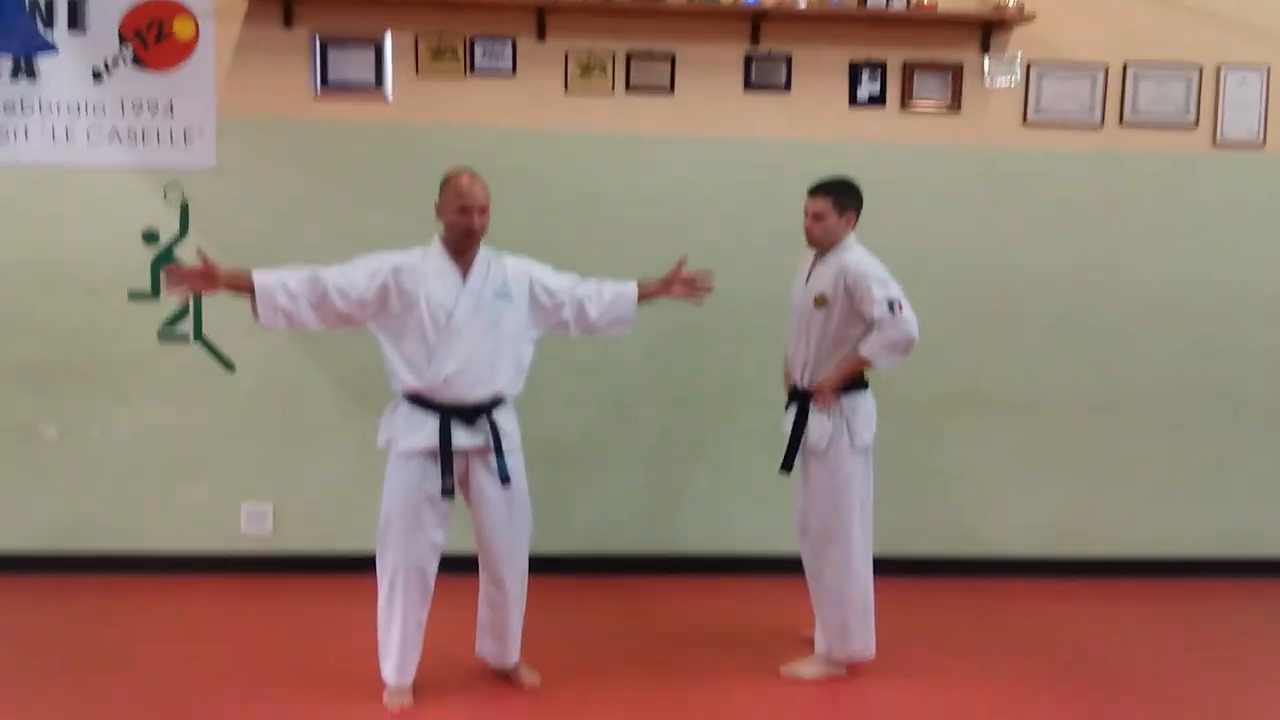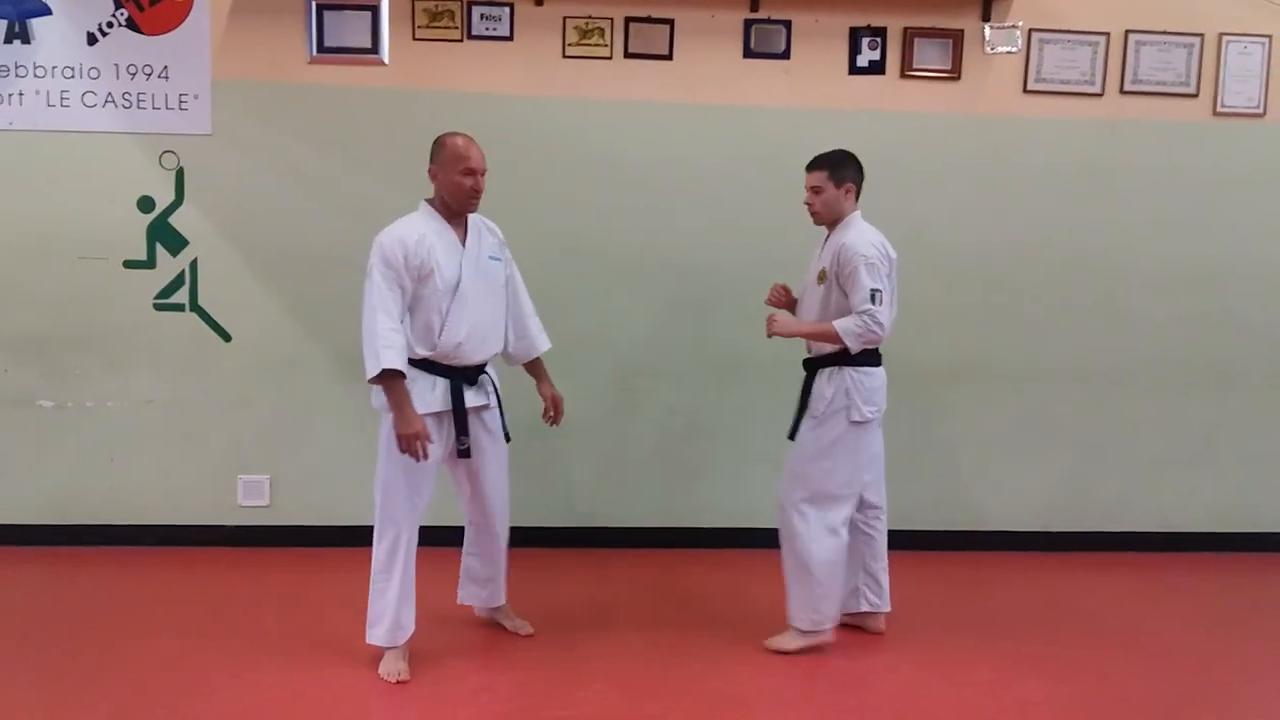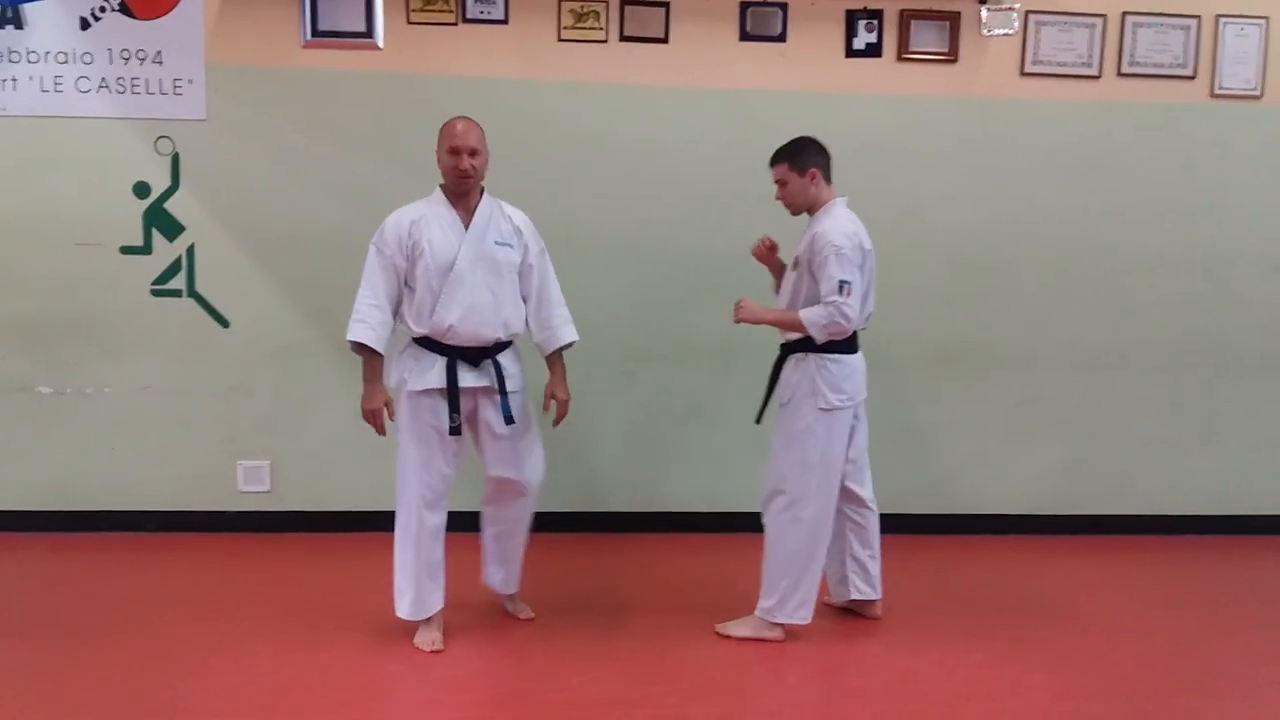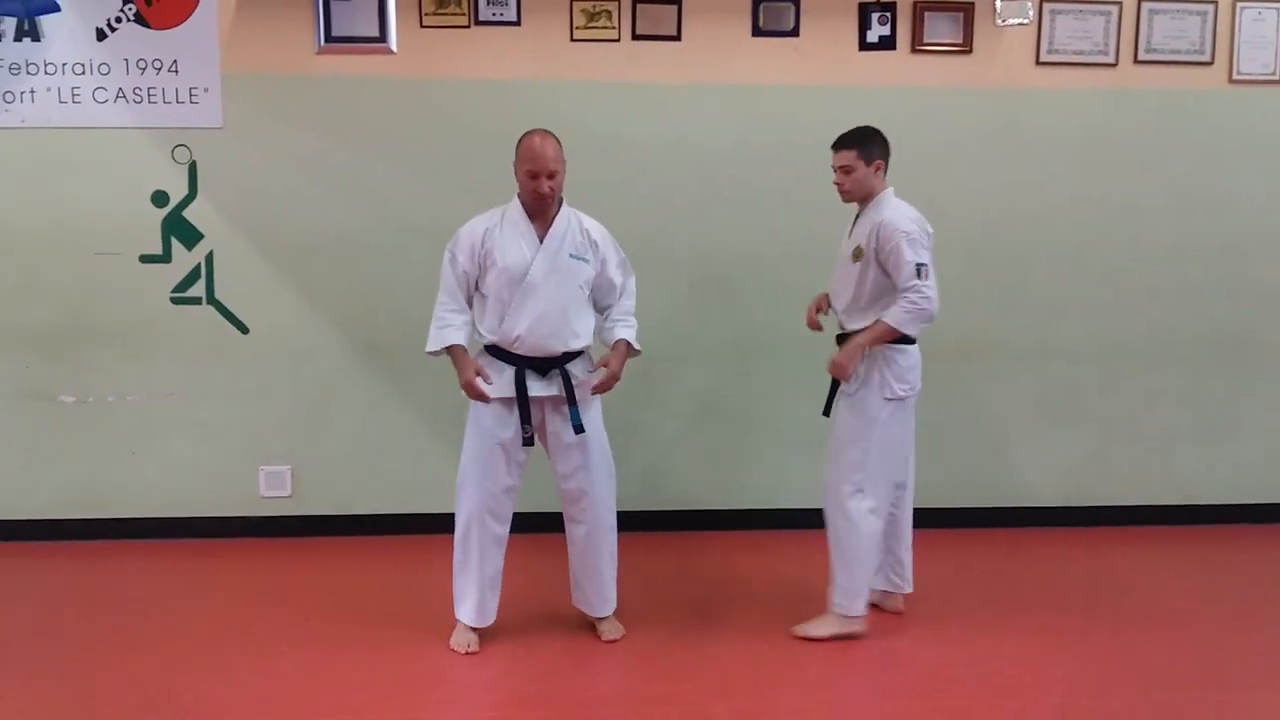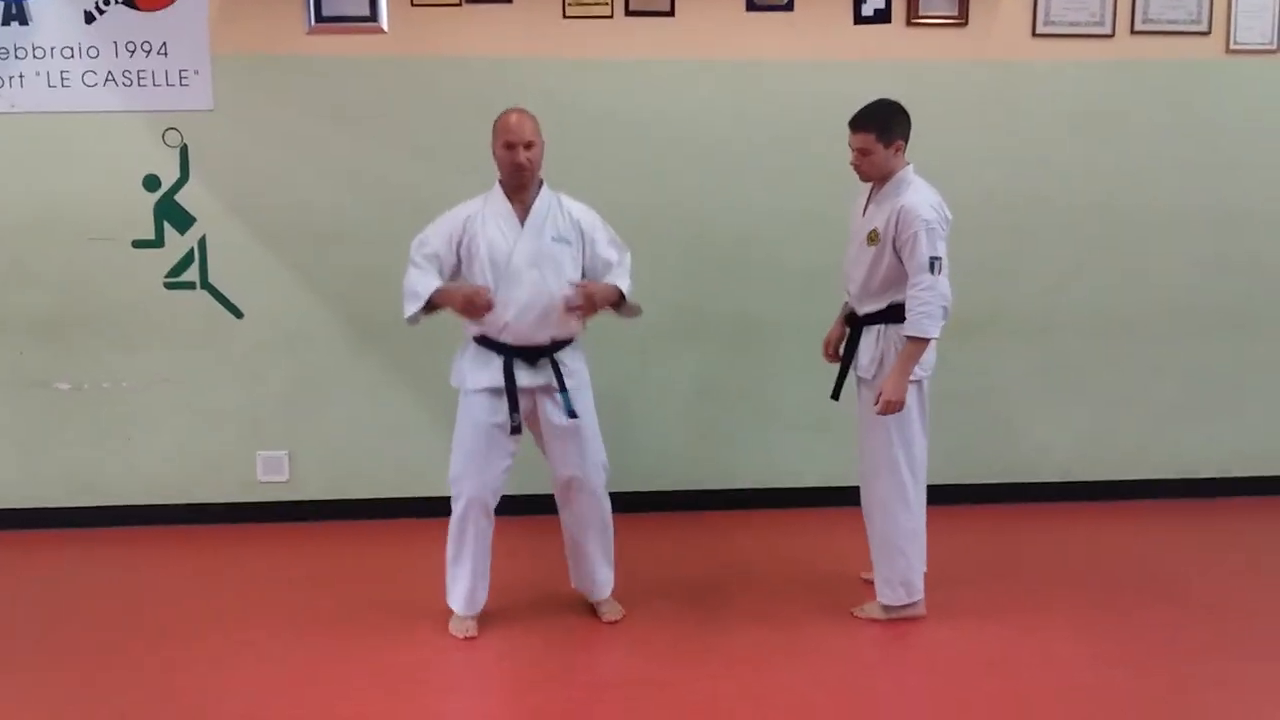
dt=1s
person 1, frame 1
left shoulder: (520, 277)
right shoulder: (396, 274)
left elbow: (587, 299)
right elbow: (315, 290)
left wrist: (660, 288)
right wrist: (225, 280)
left hip: (491, 431)
right hip: (422, 433)
left knee: (507, 549)
right knee: (407, 554)
left ankle: (504, 654)
right ankle: (398, 674)
person 1, frame 2
left shoulder: (490, 236)
right shoulder: (400, 240)
left elbow: (516, 312)
right elbow: (383, 328)
left wrist: (543, 379)
right wrist: (403, 408)
left hip: (478, 391)
right hip: (420, 393)
left knee: (490, 507)
right knee: (399, 515)
left ankle: (488, 600)
right ankle: (392, 638)
person 1, frame 3
left shoulder: (515, 223)
right shoulder: (406, 224)
left elbow: (545, 298)
right elbow: (377, 304)
left wrist: (558, 373)
right wrist: (373, 383)
left hip: (498, 370)
right hip: (431, 372)
left knee: (517, 480)
right knee: (424, 492)
left ankle: (504, 582)
right ankle: (426, 610)
person 1, frame 4
left shoulder: (592, 235)
right shoulder: (480, 232)
left elbow: (619, 300)
right elbow: (452, 300)
left wrist: (618, 351)
right wrist: (462, 360)
left hip: (572, 381)
right hip: (501, 382)
left knee: (592, 495)
right knee: (482, 498)
left ankle: (600, 606)
right ankle: (471, 614)
person 1, frame 5
left shoulder: (576, 216)
right shoulder: (465, 219)
left elbow: (620, 267)
right elbow: (418, 270)
left wrist: (607, 292)
right wrist: (448, 293)
left hip: (560, 369)
right hip: (490, 371)
left knee: (584, 480)
right knee: (475, 487)
left ankle: (598, 587)
right ankle: (464, 601)
person 2, frame 1
left shoulder: (859, 269)
right shoulder: (813, 263)
left elbow: (898, 330)
left wrist: (839, 373)
right wrist: (793, 363)
left hip: (841, 411)
right hip: (810, 408)
left knee: (838, 530)
right knee: (817, 527)
left ankle: (841, 649)
right ankle: (840, 626)
person 2, frame 2
left shoulder: (858, 245)
right shoulder: (836, 241)
left elbow: (870, 324)
left wrist: (797, 327)
right wrist: (794, 305)
left hip: (845, 386)
right hip: (848, 382)
left knee: (807, 501)
right knee: (859, 500)
left ankle: (814, 621)
right ankle: (867, 606)
person 2, frame 3
left shoulder: (832, 234)
right shoulder: (831, 226)
left elbow: (838, 316)
left wrist: (763, 315)
right wrist: (778, 268)
left hip: (820, 374)
right hip: (835, 370)
left knee: (795, 494)
right knee: (847, 487)
left ankle: (774, 615)
right ankle: (862, 593)
person 2, frame 4
left shoulder: (896, 222)
right shoulder: (868, 218)
left elbow: (919, 302)
left wrist: (854, 346)
right wrist: (828, 300)
left hip: (881, 364)
right hip: (871, 362)
left knee: (850, 484)
right knee: (885, 482)
left ankle: (848, 607)
right ankle: (888, 587)
person 2, frame 5
left shoulder: (917, 207)
right shoulder: (873, 195)
left elbow: (929, 299)
left wrist: (900, 376)
right wrist: (842, 324)
left hip: (896, 346)
right hip: (872, 340)
left knee: (891, 470)
right knee: (890, 464)
left ankle: (903, 594)
right ankle: (900, 566)
